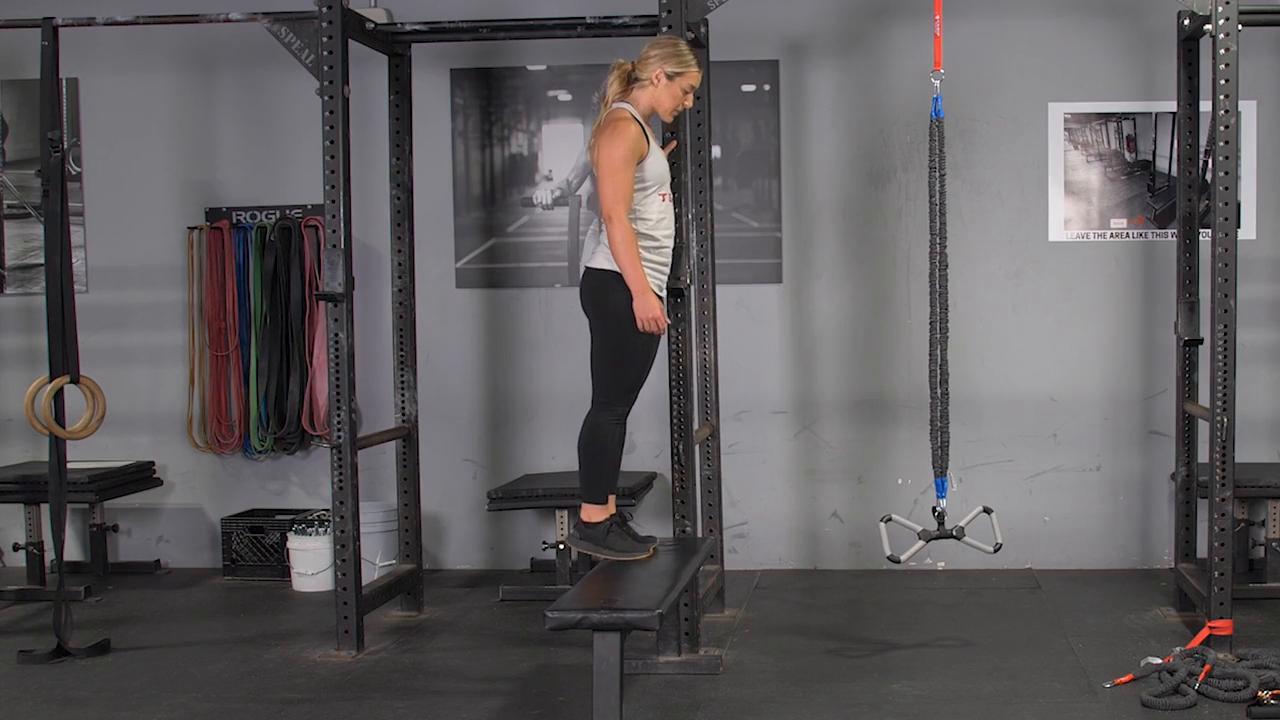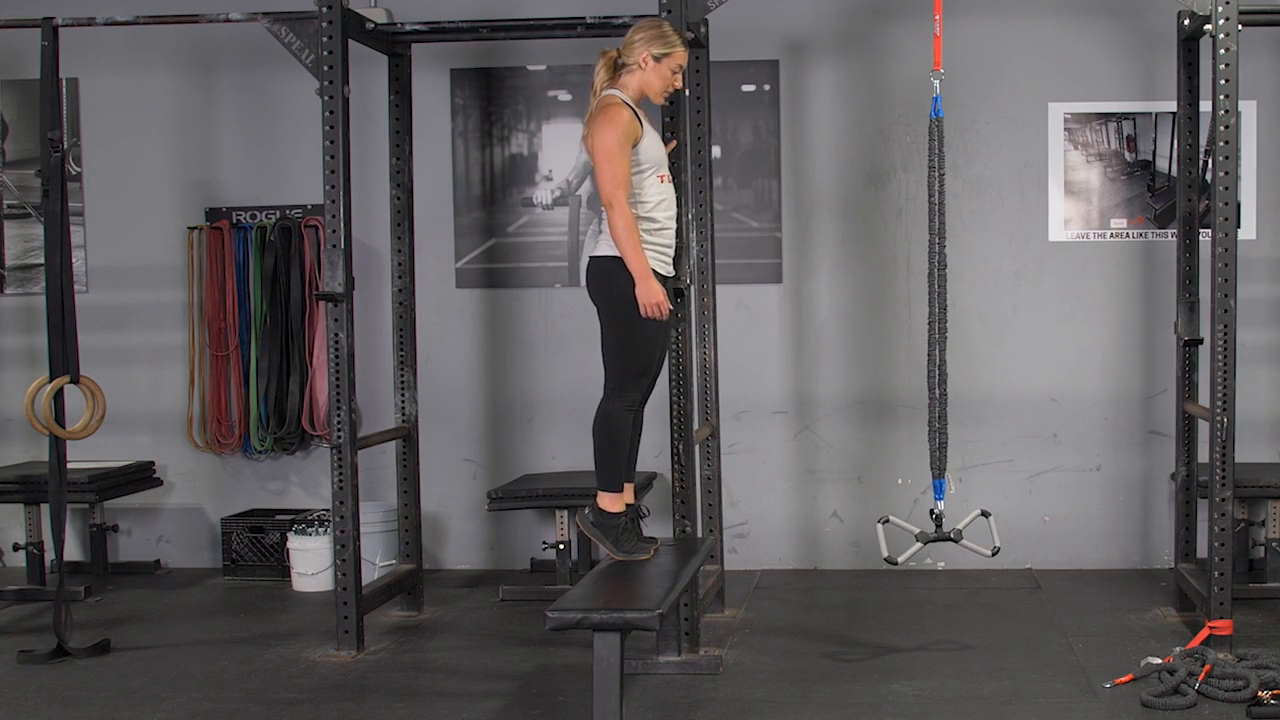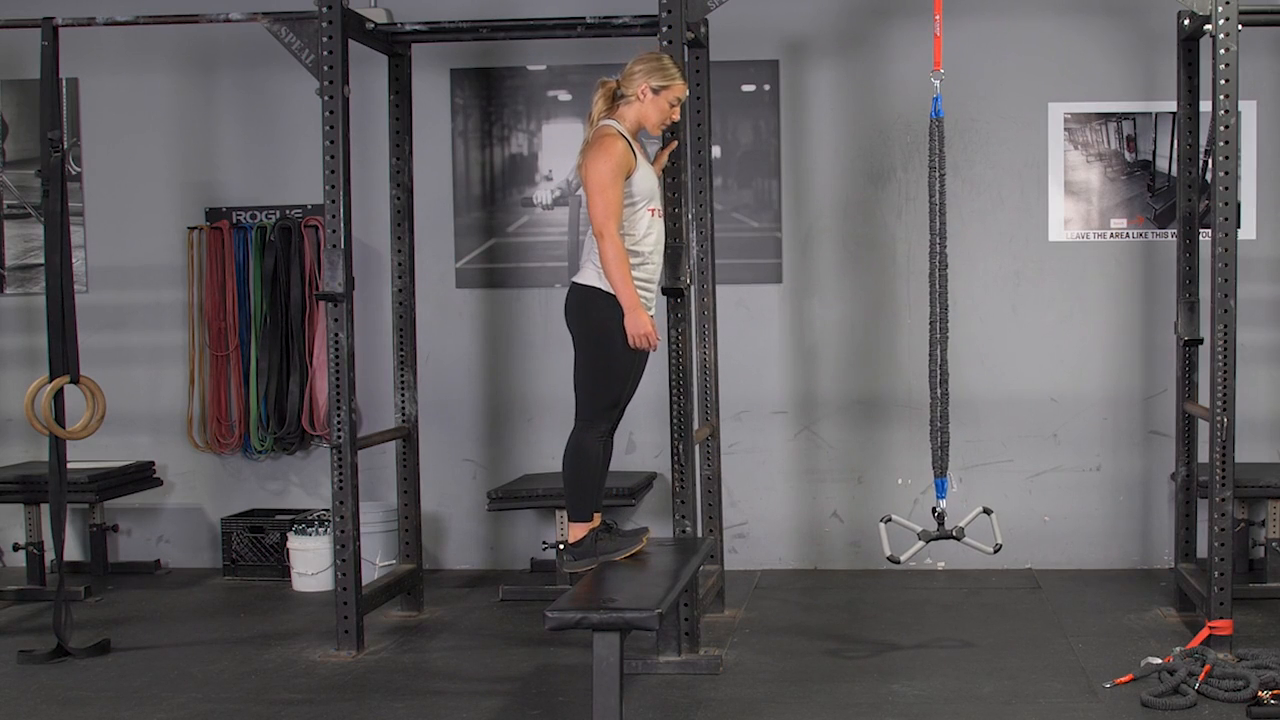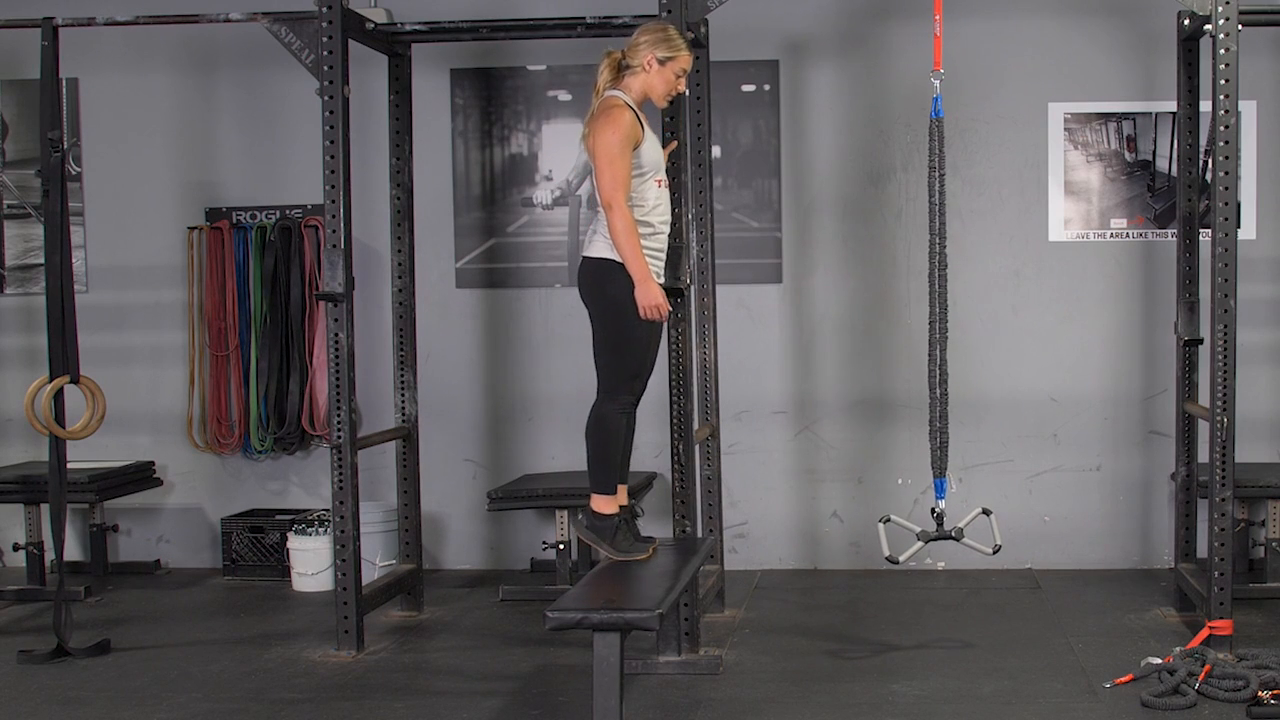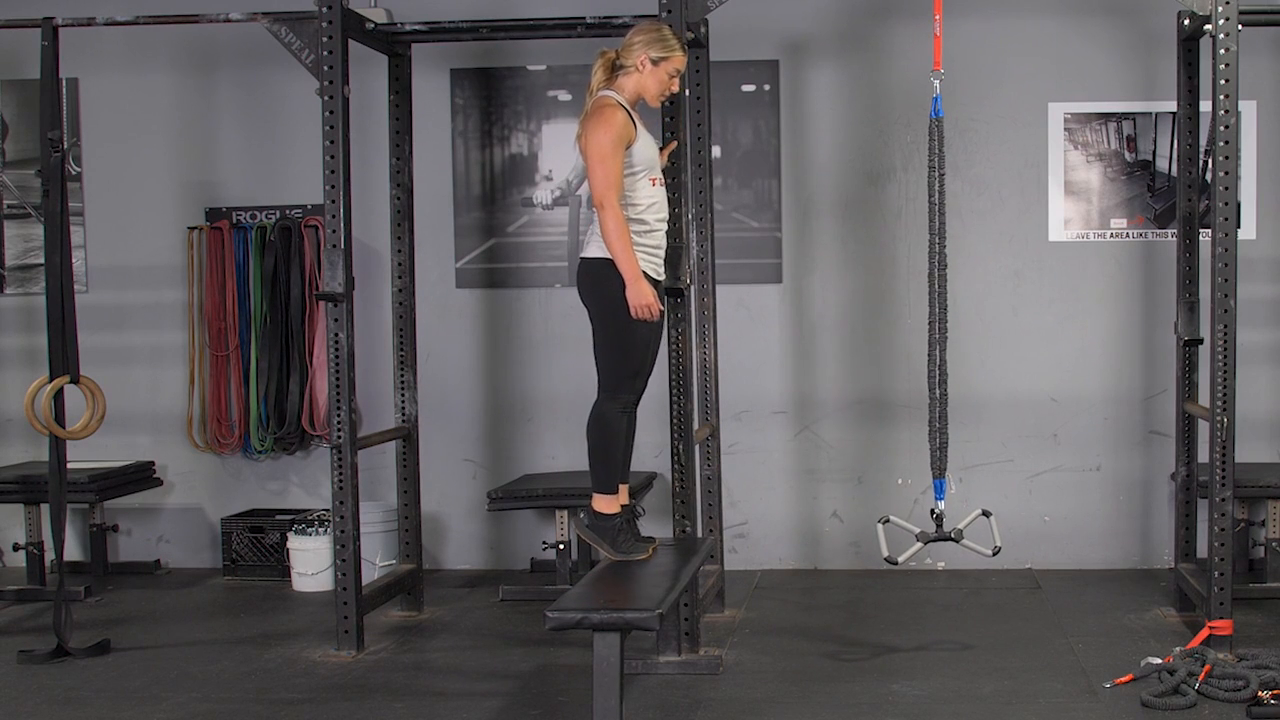
dt=1s
person 1, frame 1
left shoulder: (638, 128)
right shoulder: (622, 127)
right elbow: (615, 216)
left wrist: (666, 157)
right wrist: (641, 292)
left hip: (635, 286)
right hip: (619, 286)
left knee: (617, 405)
right knee: (611, 404)
left ankle: (606, 516)
right ankle: (592, 520)
person 1, frame 2
left shoulder: (632, 115)
right shoulder: (613, 112)
right elbow: (615, 203)
left wrist: (667, 161)
right wrist: (642, 277)
left hip: (647, 272)
right hip: (626, 273)
left knee: (635, 394)
right knee: (623, 393)
left ankle: (623, 508)
right ankle: (606, 510)
person 1, frame 3
left shoulder: (631, 146)
right shoulder: (609, 144)
right elbow: (606, 234)
left wrist: (660, 167)
right wrist: (632, 309)
left hip: (627, 306)
right hip: (605, 304)
left knee: (605, 422)
right knee: (594, 421)
left ankle: (592, 527)
right ankle: (580, 541)
person 1, frame 4
left shoulder: (633, 116)
right shoulder: (616, 114)
right elbow: (614, 205)
left wrist: (667, 155)
right wrist: (643, 280)
left hip: (635, 275)
right hip: (616, 274)
left knee: (627, 395)
right knee: (616, 395)
left ankle: (617, 507)
right ankle: (599, 511)
person 1, frame 5
left shoulder: (628, 117)
right shoulder: (608, 114)
right elbow: (606, 203)
left wrist: (661, 161)
right wrist: (632, 279)
left hip: (638, 273)
right hip: (615, 274)
left knee: (627, 395)
right knee: (617, 394)
left ankle: (618, 509)
right ankle: (601, 512)
